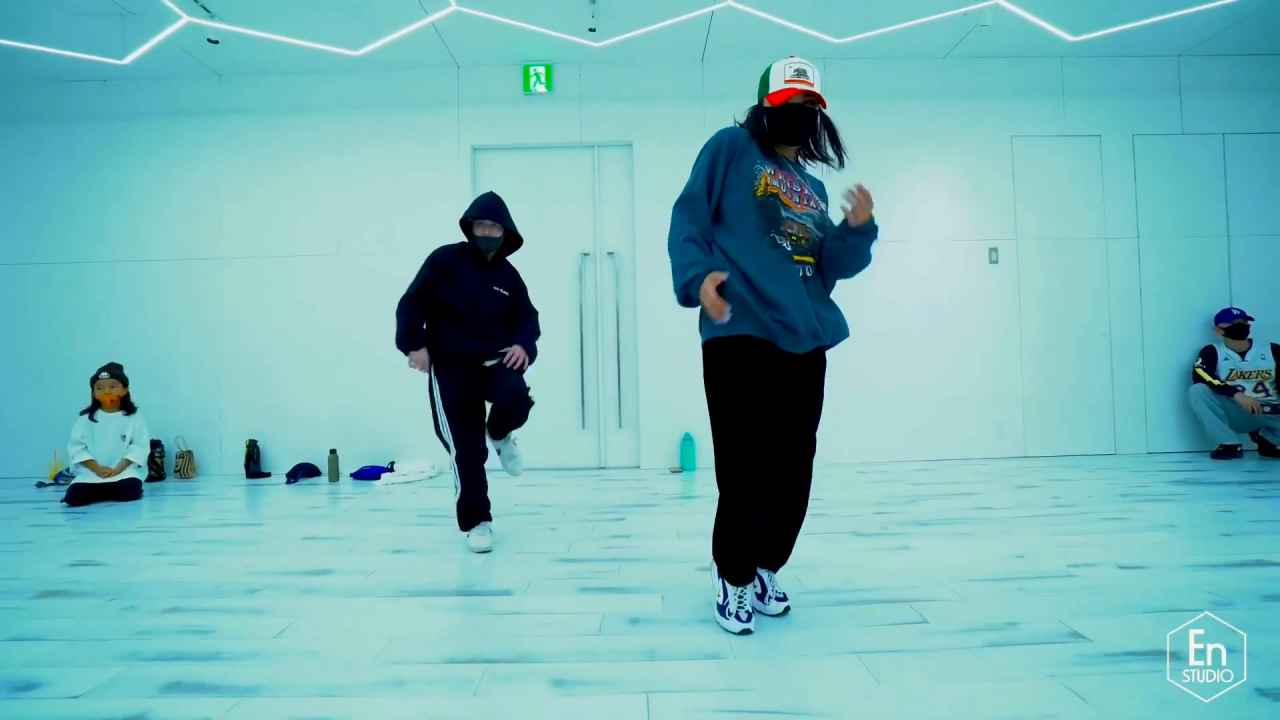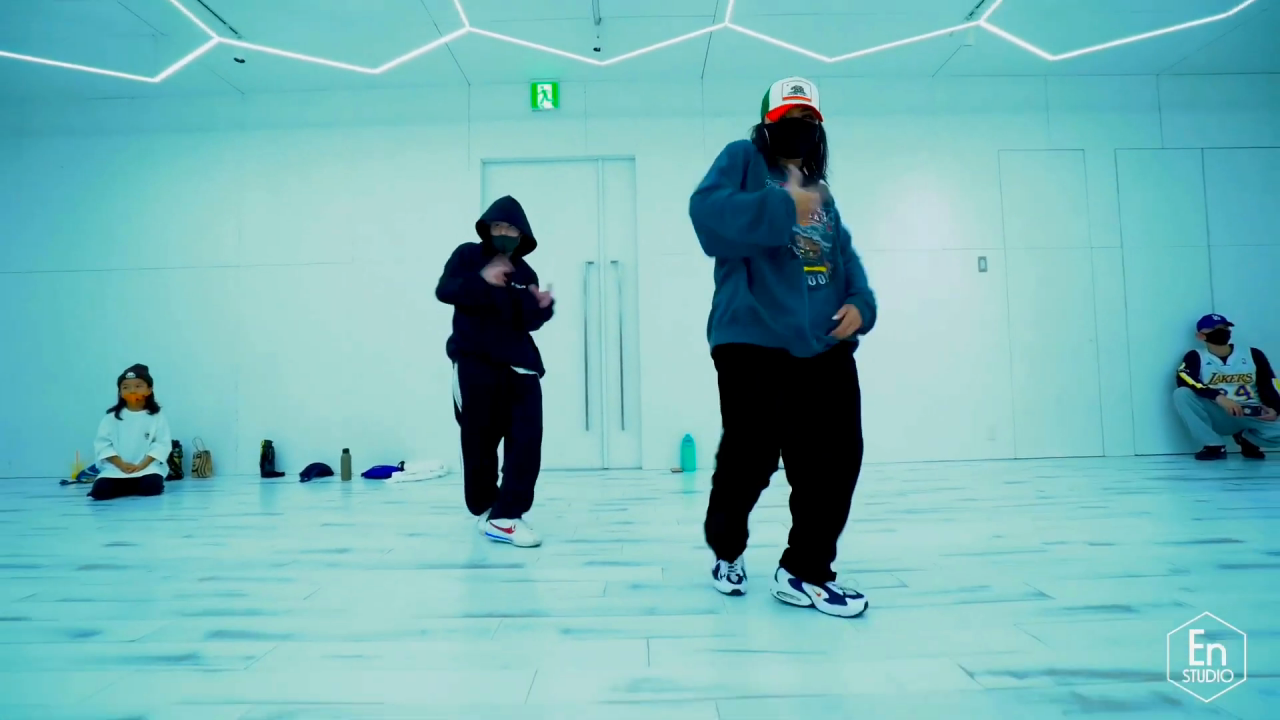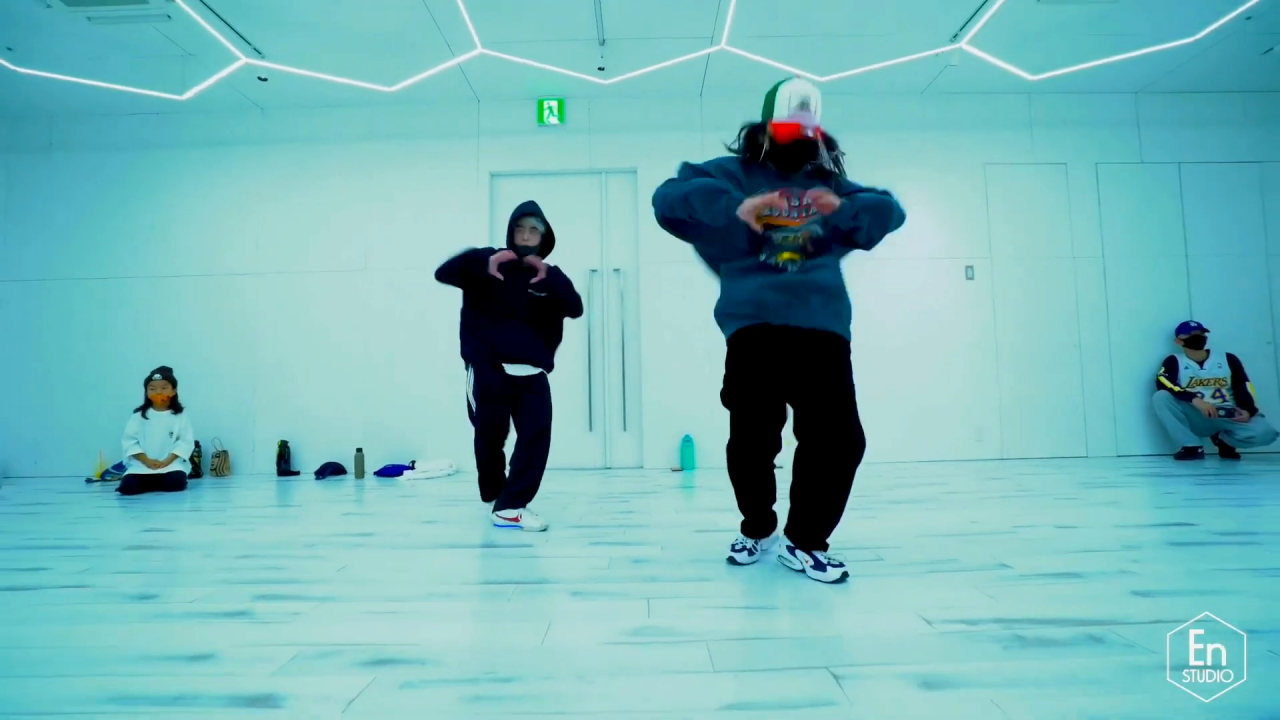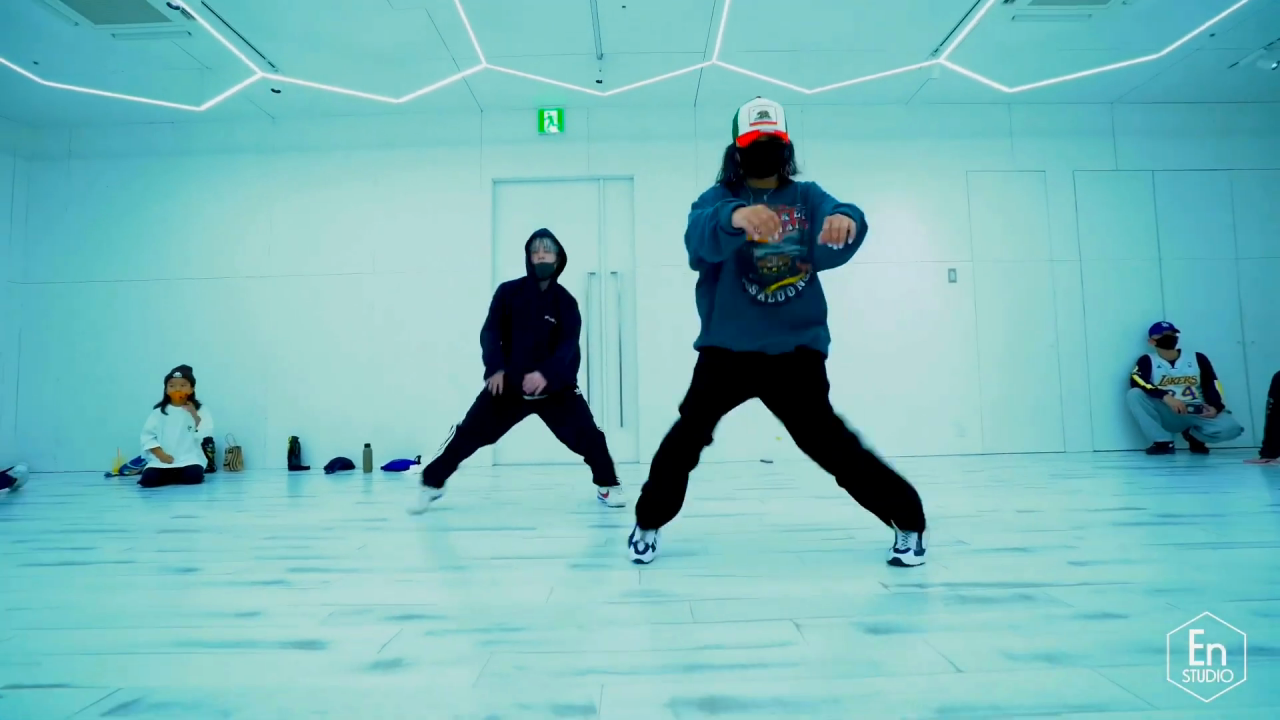
dt=0.3s
person 1, frame 1
left shoulder: (813, 187)
right shoulder: (730, 148)
left elbow: (829, 268)
right elbow: (688, 220)
left wrist: (858, 230)
right wrist: (696, 278)
left hip: (808, 338)
right hip: (742, 333)
left knee: (794, 464)
right knee: (751, 463)
left ankle: (765, 565)
right ankle: (734, 576)
person 1, frame 2
left shoulder: (821, 200)
right shoulder: (742, 159)
left elbow: (844, 266)
right elbow: (711, 220)
left wrist: (861, 308)
right wrist: (781, 208)
left hip: (822, 344)
right hip: (751, 340)
left knee: (837, 457)
right knee: (748, 462)
left ankle: (804, 573)
right ankle: (726, 552)
person 1, frame 3
left shoulder: (826, 181)
right shoulder: (730, 175)
left elbow: (887, 212)
right elbow: (671, 203)
left wrist: (845, 211)
right wrist: (732, 207)
left hip: (819, 330)
right hip: (753, 326)
left knee: (837, 441)
right knee: (753, 442)
left ankle: (805, 541)
right ankle: (756, 527)
person 1, frame 4
left shoulder: (807, 196)
right shoulder: (719, 197)
left elbow: (838, 230)
right elbow: (700, 236)
left wrist: (844, 223)
right wrist: (733, 218)
left hip: (797, 345)
right hip: (729, 348)
left knee: (826, 439)
right knee: (688, 435)
left ankle: (905, 519)
right ankle: (650, 521)
person 2, frame 1
left shoulder: (509, 276)
right shoulder: (446, 259)
left elbow: (526, 323)
right elbow: (413, 302)
left wrist: (525, 347)
right wrist: (413, 344)
left hip: (494, 360)
right hip: (449, 362)
left knee: (514, 398)
right knee: (464, 443)
left ankle: (499, 436)
right ankle: (475, 522)
person 2, frame 2
left shoulder: (524, 273)
right shoulder: (469, 256)
left elbow: (534, 317)
right elbow: (447, 291)
left wrist: (541, 305)
right wrist: (483, 282)
left hip: (520, 366)
right hip: (475, 363)
left knee: (527, 439)
right knee: (478, 441)
left ankle: (504, 517)
right ankle: (484, 509)
person 2, frame 3
left shoulder: (547, 274)
right shoulder: (486, 259)
left elbow: (572, 306)
right elbow: (446, 273)
left wrist: (547, 277)
right wrist: (485, 266)
left hip: (530, 369)
right hip: (487, 365)
left knee: (537, 432)
right knee: (488, 435)
left ankle: (511, 507)
right ankle: (496, 499)
person 2, frame 4
left shoulder: (565, 302)
right shoulder: (509, 292)
left elbow: (569, 346)
right elbow: (491, 333)
left wrist: (546, 374)
right wrist: (494, 369)
left hip: (553, 386)
right hip: (510, 384)
left knee: (589, 438)
right knee: (468, 433)
left ankle: (606, 484)
right ankle: (432, 483)
